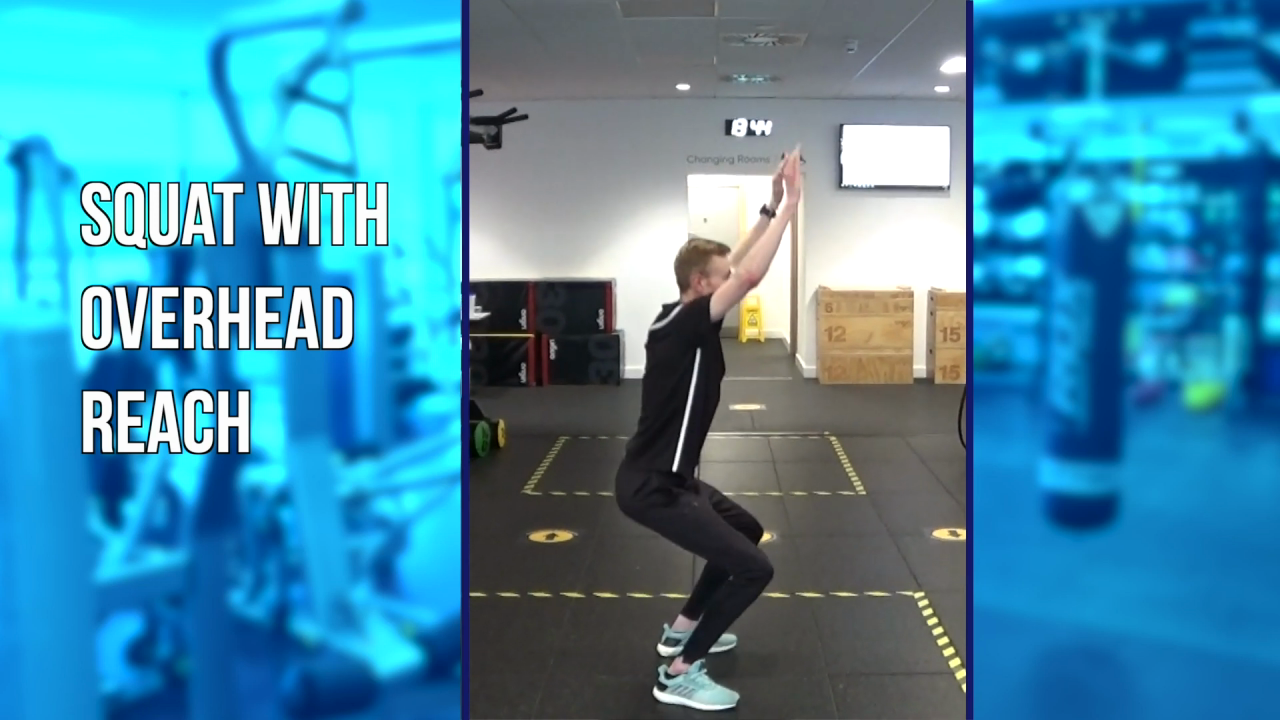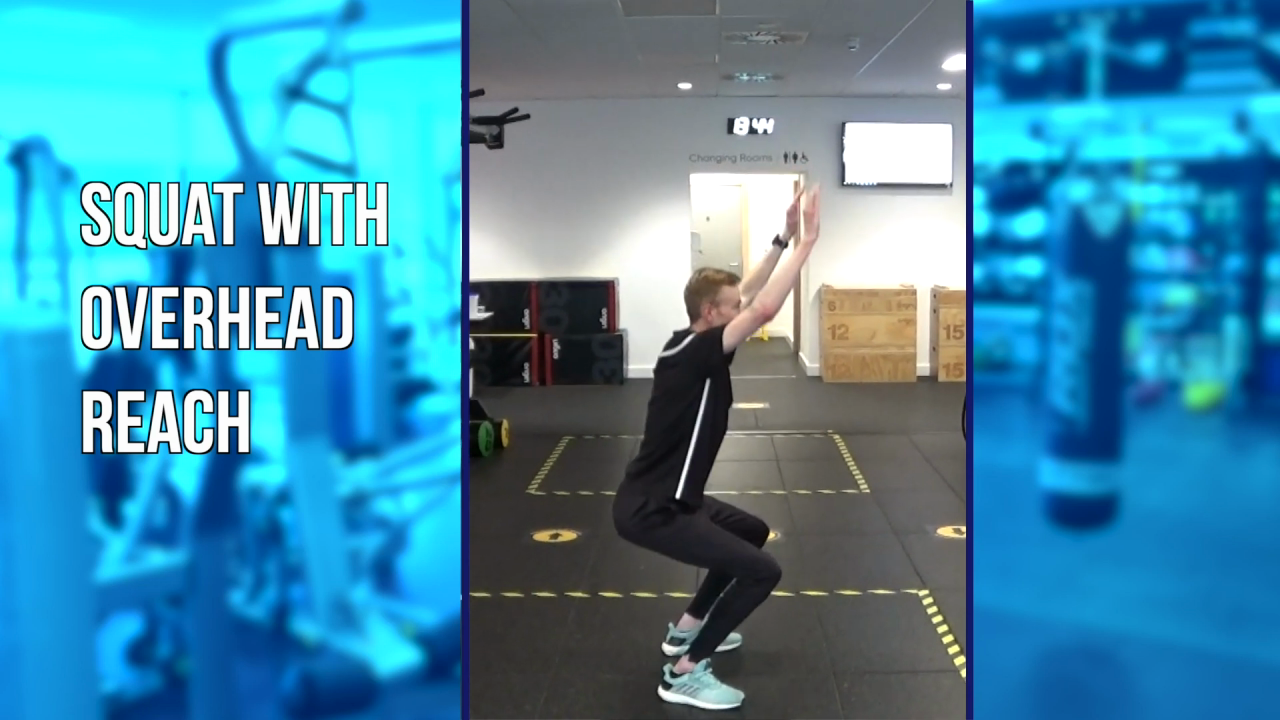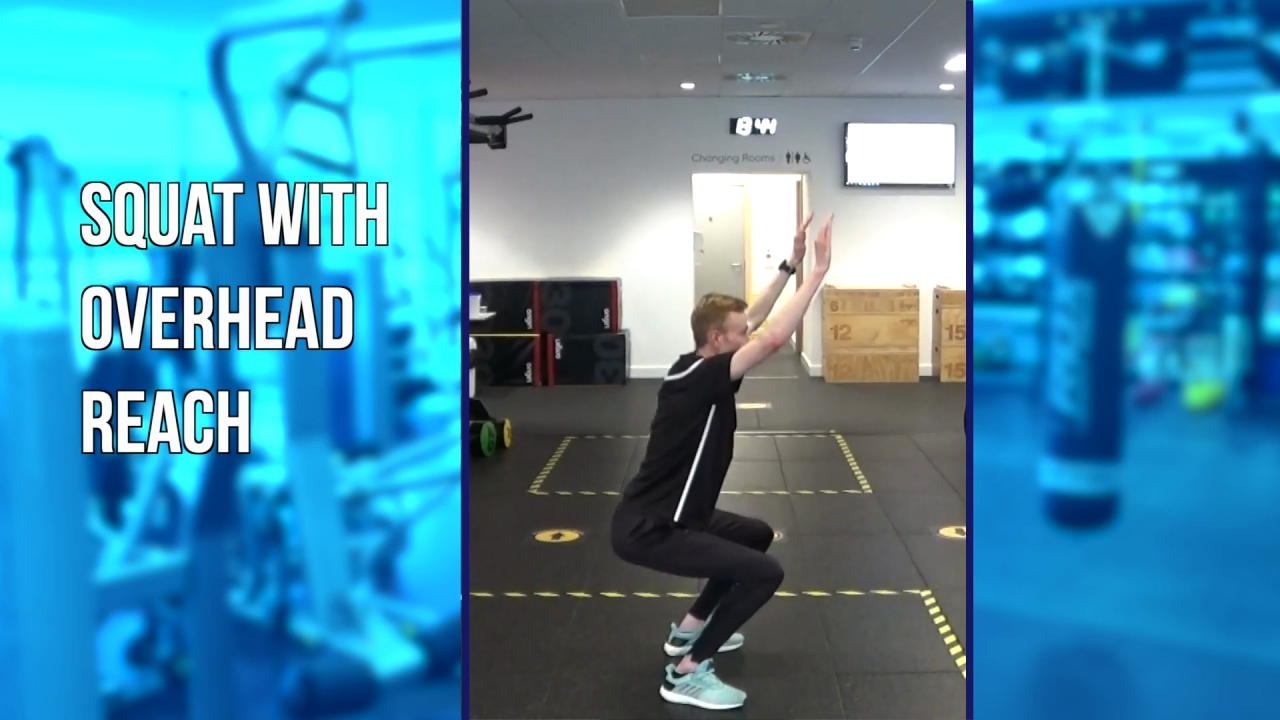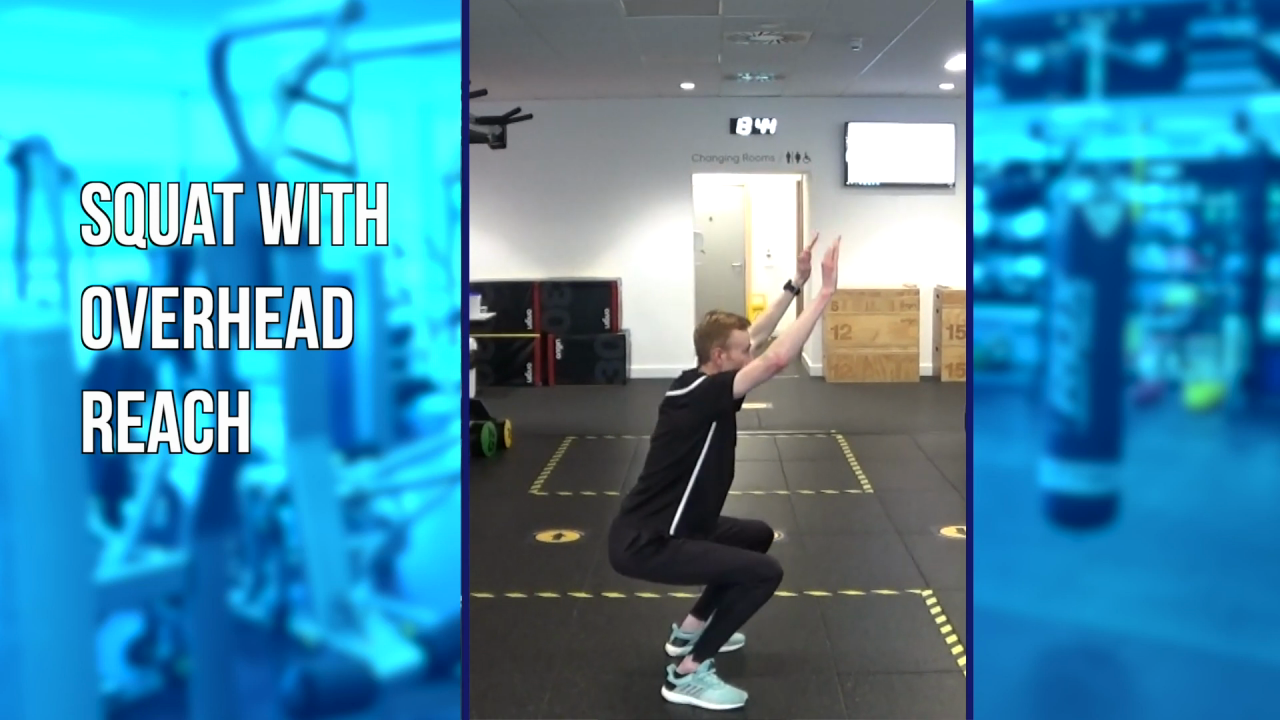
dt=0.2s
person 1, frame 1
left shoulder: (683, 319)
right shoulder: (685, 323)
left elbow: (741, 265)
right elbow: (750, 274)
left wrist: (772, 208)
right wrist: (788, 206)
left hip: (665, 476)
right hip: (651, 488)
left knee: (746, 530)
right knee: (753, 567)
left ankle: (683, 626)
right ankle: (679, 673)
person 1, frame 2
left shoulder: (691, 346)
right shoulder: (696, 353)
left elbow: (751, 299)
right elbow: (764, 311)
left wrist: (783, 239)
right wrist: (806, 242)
left hip: (663, 498)
right hip: (650, 511)
left knee: (753, 533)
right knee: (761, 570)
left ankle: (687, 626)
right ankle: (684, 672)
person 1, frame 3
left shoulder: (697, 369)
right shoulder: (702, 380)
left elbow: (756, 319)
right elbow: (774, 339)
left wrist: (791, 264)
right wrist: (818, 272)
left hip: (660, 518)
right hip: (646, 532)
left knee: (757, 536)
right knee: (764, 572)
left ankle: (689, 627)
right ankle: (686, 672)
person 1, frame 4
left shoulder: (699, 385)
right shoulder: (704, 396)
left elbow: (759, 336)
right elbow: (777, 359)
left wrist: (796, 284)
right wrist: (824, 292)
left hip: (658, 528)
right hip: (642, 545)
left knee: (759, 536)
right knee: (764, 571)
left ankle: (691, 628)
right ankle: (688, 672)
